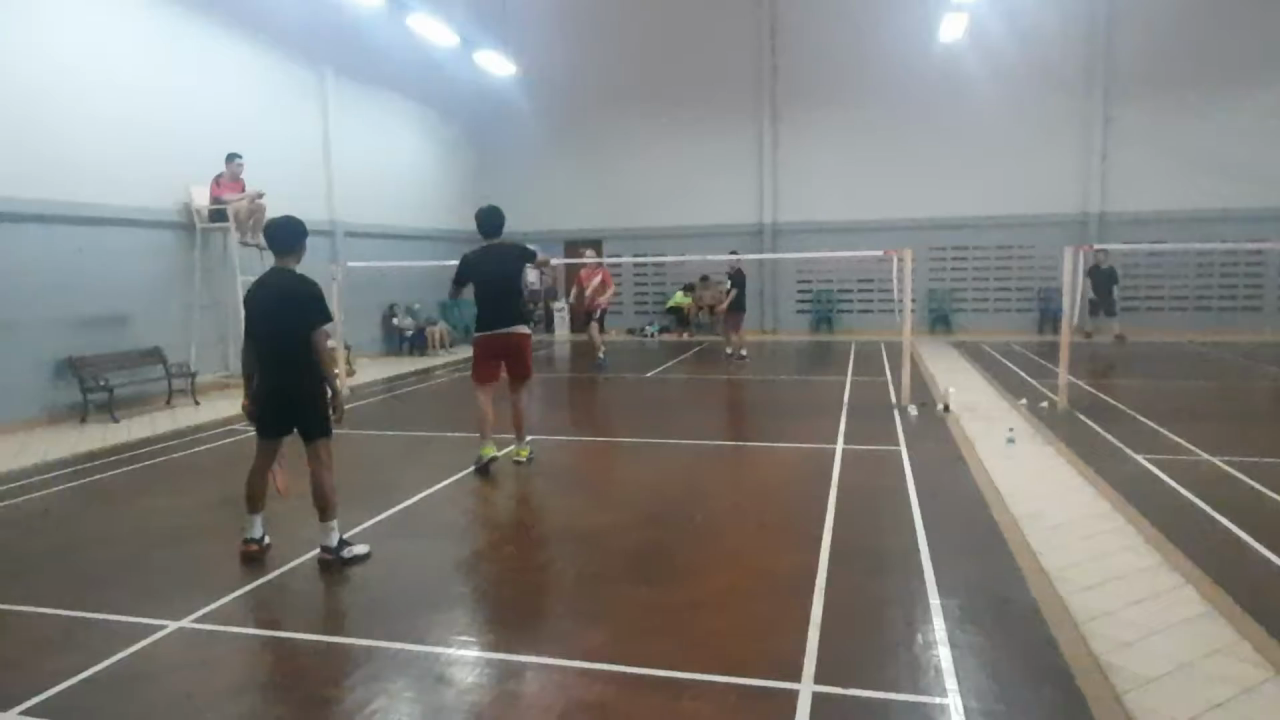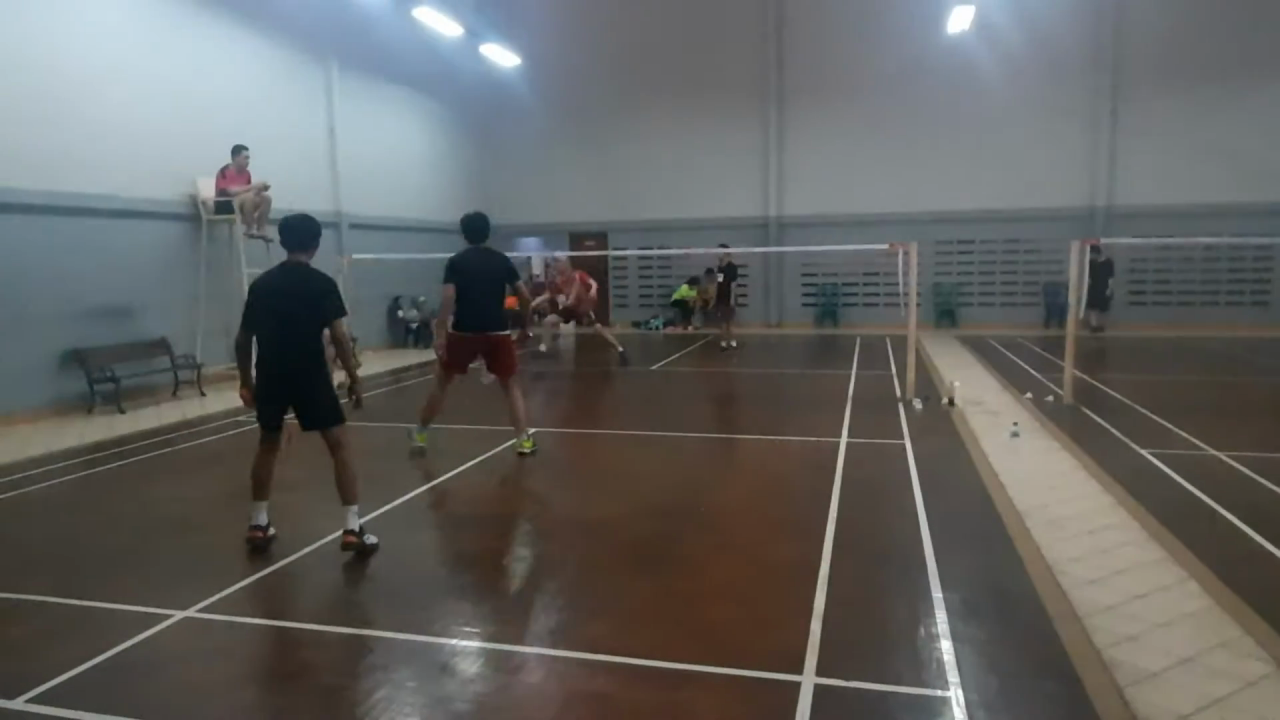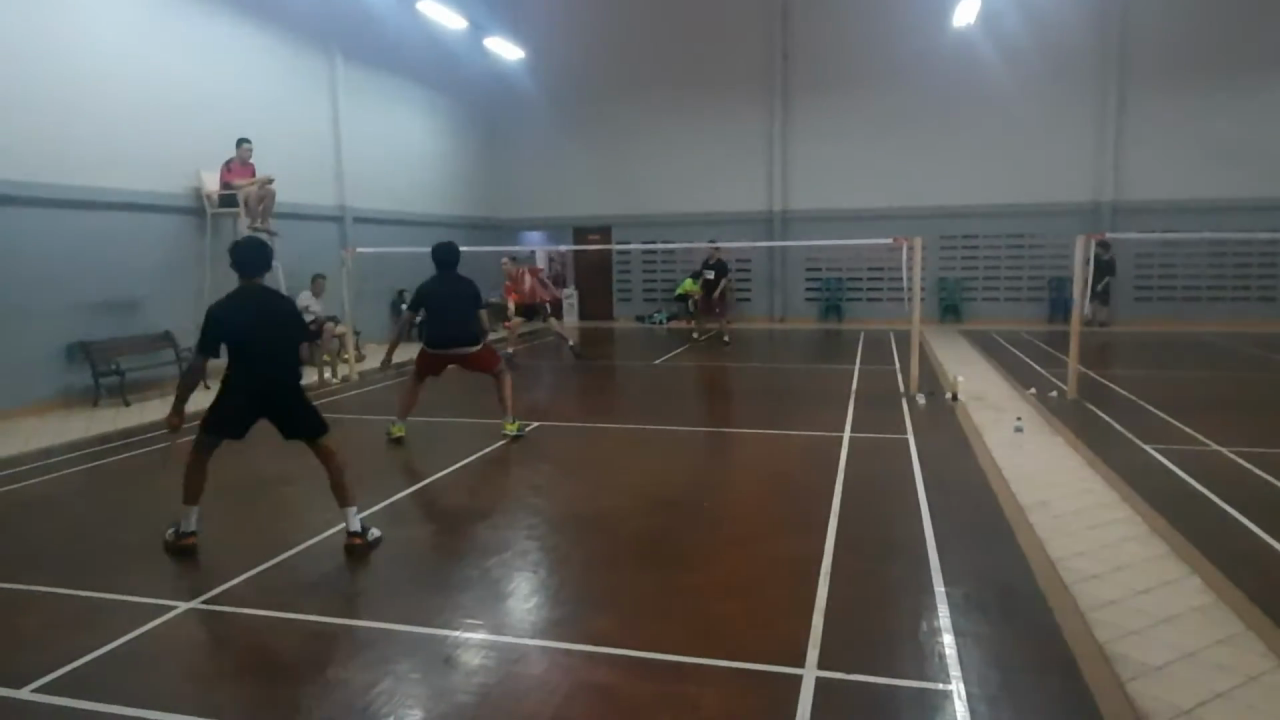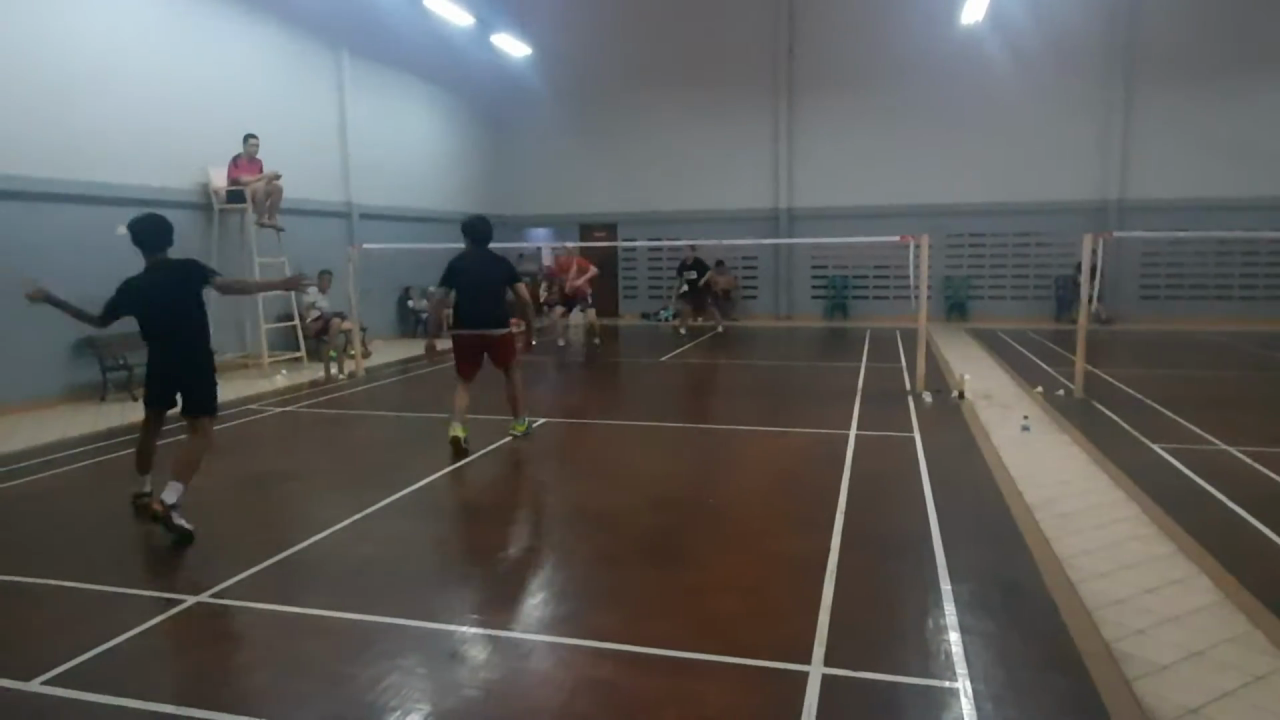
dt=0.5s
person 1, frame 1
left shoulder: (255, 291)
right shoulder: (306, 288)
left elbow: (249, 349)
right elbow: (319, 345)
left wrist: (250, 394)
right wrist: (334, 389)
left hip: (268, 388)
right hip: (304, 387)
left knee: (263, 459)
right knee: (320, 461)
left ankle: (252, 537)
right ankle: (331, 544)
person 1, frame 2
left shoulder: (262, 284)
right shoulder: (322, 283)
left elbow: (243, 339)
right elbow: (339, 335)
left wrist: (245, 380)
right wrist: (354, 377)
left hip: (270, 377)
right hip: (311, 376)
left knee: (268, 448)
right knee: (340, 447)
left ankle: (259, 525)
right ankle: (352, 529)
person 1, frame 3
left shoulder: (221, 310)
right shoulder: (285, 305)
left elbow: (198, 364)
right elbow: (302, 354)
left wrist: (177, 409)
left hip: (239, 391)
right hip: (284, 389)
left knee: (200, 452)
right knee: (329, 455)
left ankle: (186, 530)
right ankle: (355, 530)
person 1, frame 4
left shoulder: (133, 286)
right shoulder: (189, 269)
left elbow: (100, 321)
right elbow: (226, 285)
left wrist: (52, 300)
right wrist: (285, 283)
left hip: (161, 365)
right hip: (196, 365)
left knee: (152, 424)
right knee: (201, 434)
left ankle: (146, 492)
right ankle: (164, 502)
person 2, frame 1
left shoulder: (470, 259)
right shoulder: (516, 251)
left elbow: (453, 295)
right elbow: (544, 261)
right wrist: (540, 262)
left hip: (486, 333)
right hip: (517, 331)
left knee: (484, 391)
right knee: (517, 389)
left ankle: (488, 447)
right ankle: (521, 447)
person 2, frame 2
left shoulder: (456, 262)
right shoulder: (502, 260)
left elbow: (447, 300)
right elbow: (525, 297)
left wrist: (440, 336)
left hip: (462, 333)
right hip: (497, 332)
left knee: (442, 381)
right knee: (511, 386)
left ankle: (421, 433)
right ankle: (524, 440)
person 2, frame 3
left shoulder: (425, 288)
right shoulder: (470, 285)
left elbow: (404, 323)
right elbow: (485, 326)
left wrist: (389, 353)
right wrist: (478, 347)
left hip: (435, 348)
right hip: (470, 346)
left knee: (415, 379)
right knee: (501, 372)
left ankle: (398, 426)
right ankle: (509, 423)
person 2, frame 4
left shoulder: (456, 263)
right shoulder: (503, 263)
left elbow: (439, 301)
right elbow: (526, 300)
left wrist: (432, 336)
right wrist: (530, 332)
left hip: (464, 330)
right hip: (498, 329)
left knee: (464, 381)
right knee: (512, 372)
left ankle: (457, 428)
right ankle: (519, 423)
